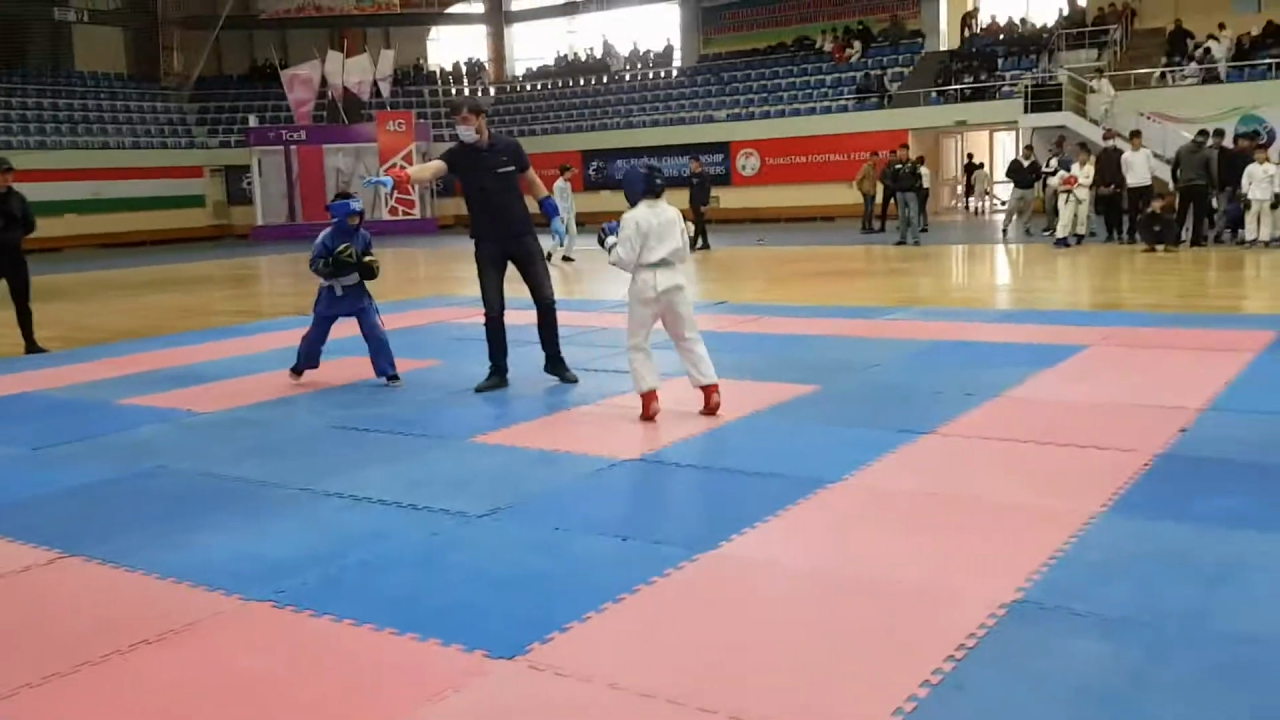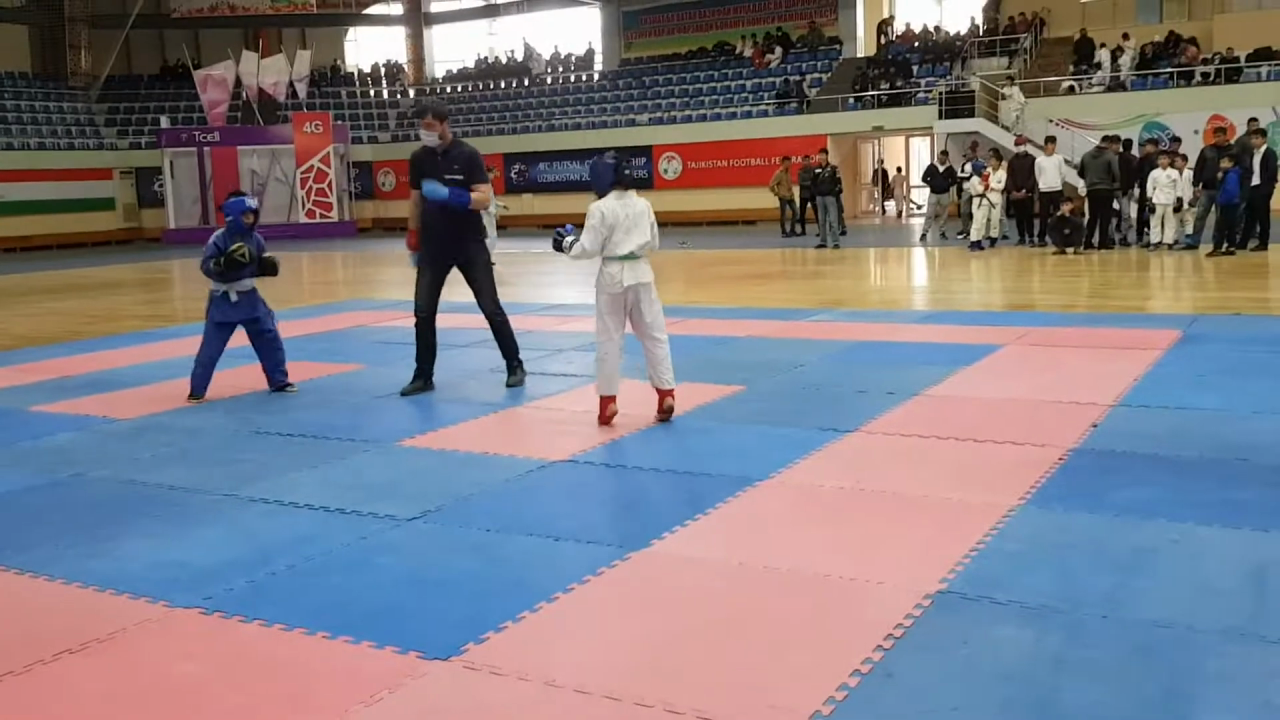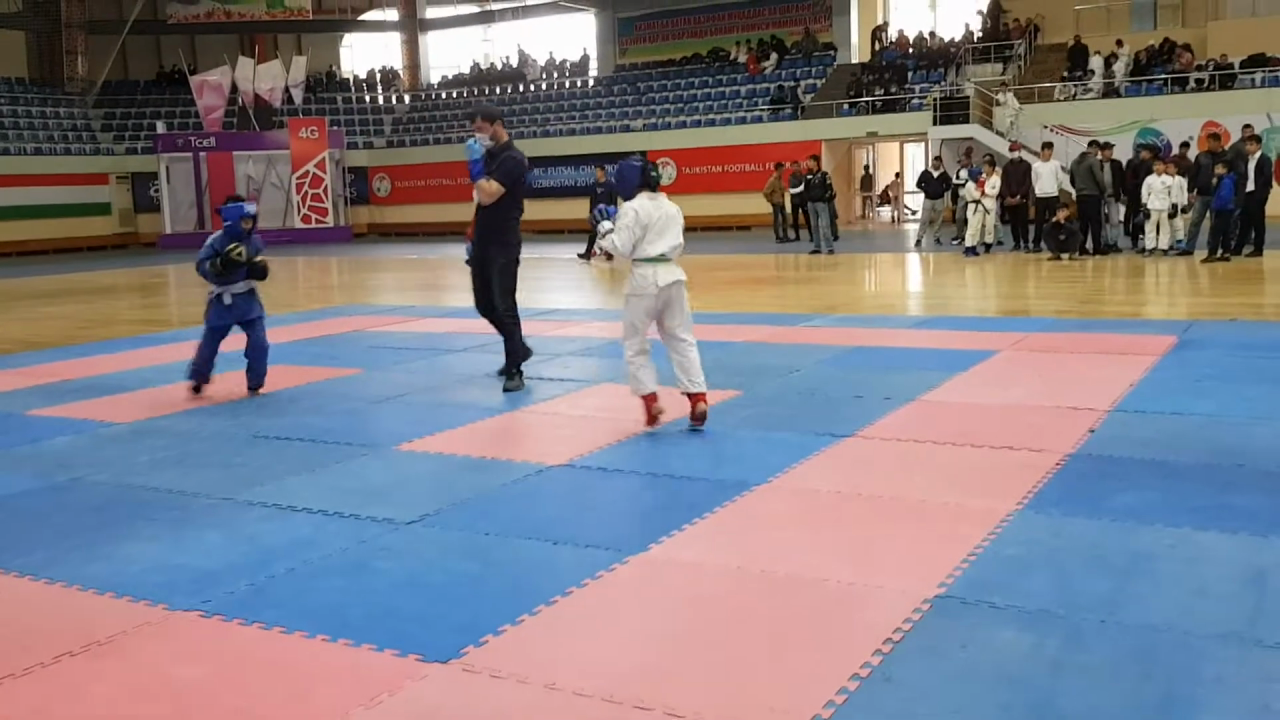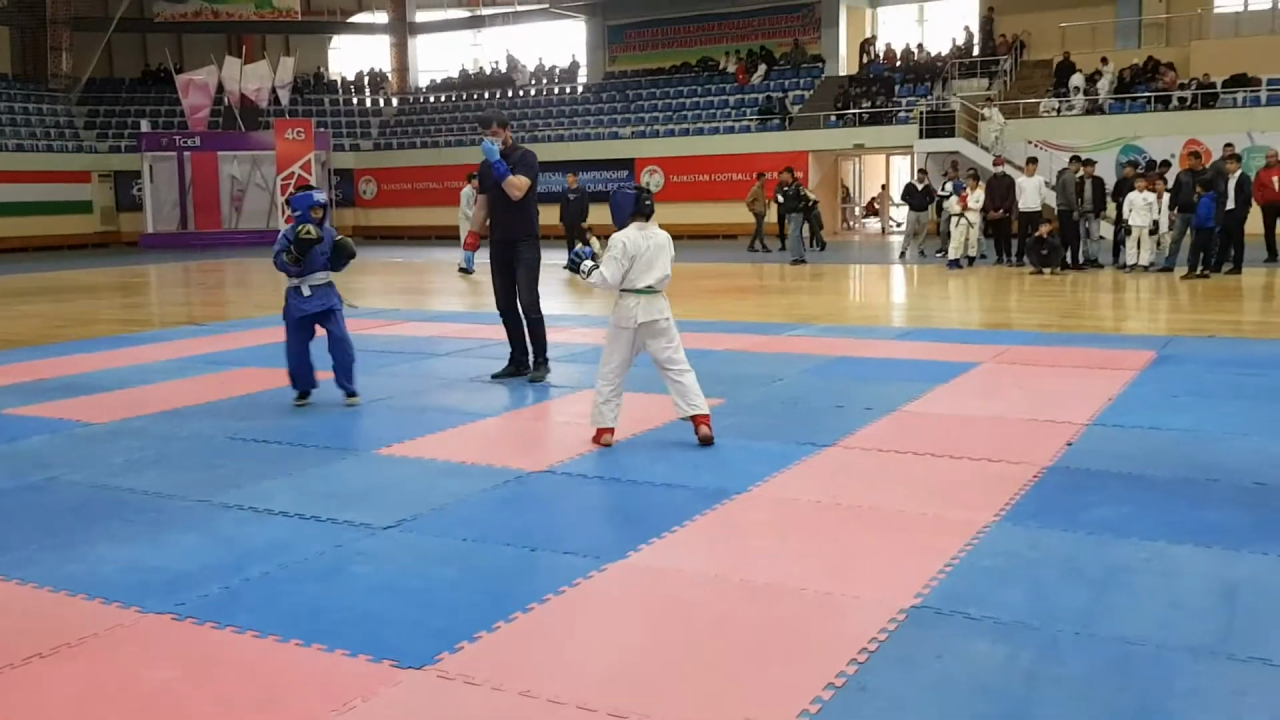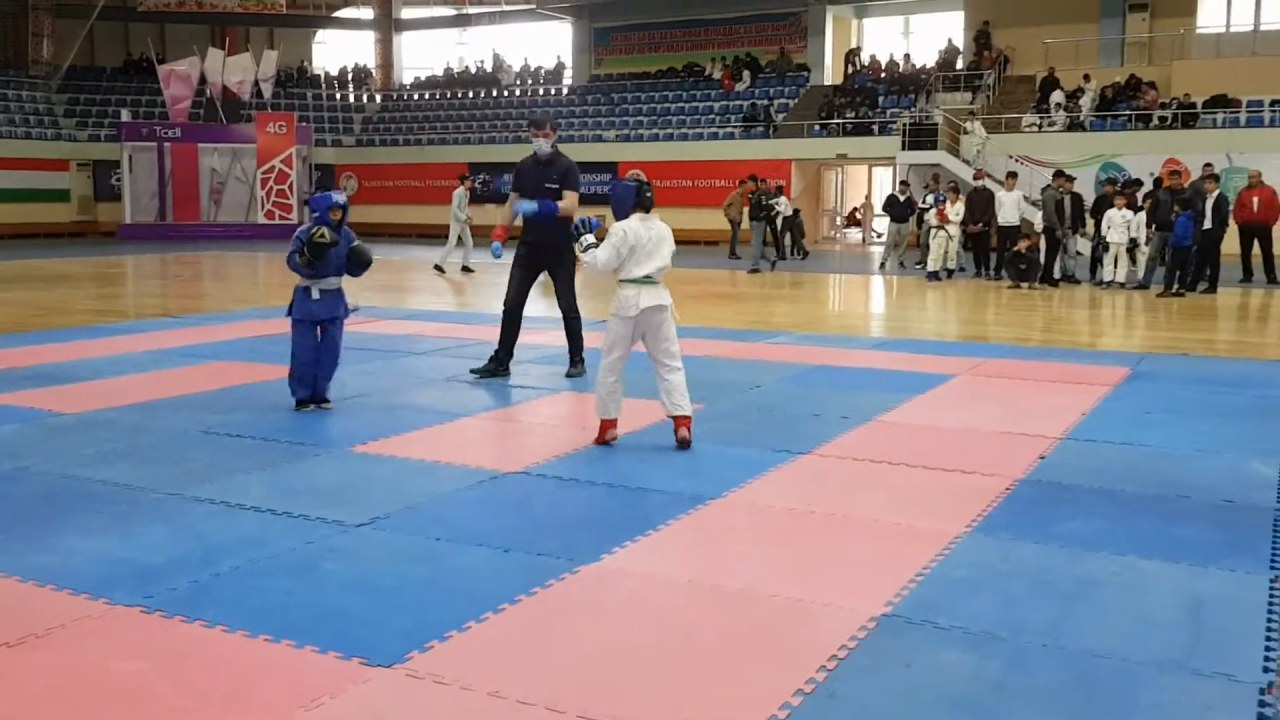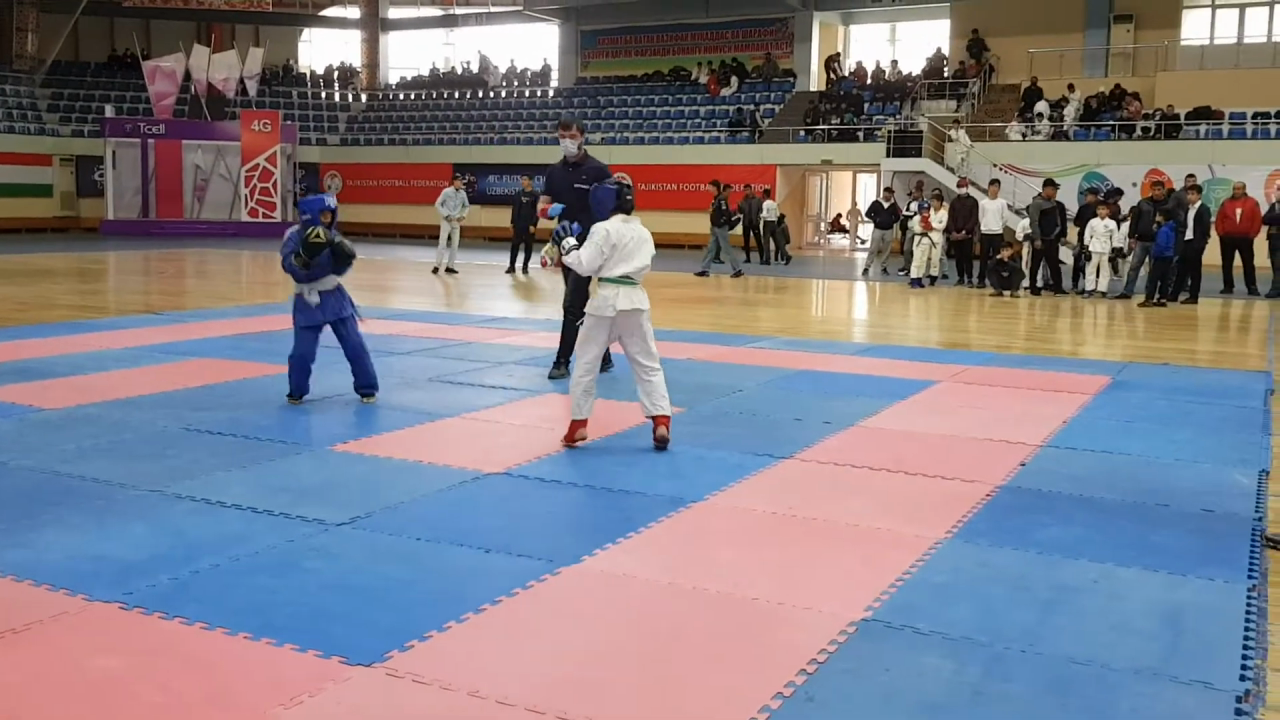
dt=0.5s
person 1, frame 1
left shoulder: (509, 146)
right shoulder: (458, 154)
left elbow: (532, 181)
right elbow: (428, 171)
left wrist: (553, 215)
right wrist: (397, 177)
left hip: (523, 235)
right hip: (487, 242)
left knee: (545, 300)
right knee: (493, 309)
left ankle: (555, 362)
right ankle: (498, 372)
person 1, frame 2
left shoulder: (467, 156)
right shoulder: (419, 158)
left elbow: (484, 199)
right elbow: (416, 201)
left wrist: (447, 195)
right wrist: (413, 242)
left hip: (469, 243)
right hip: (433, 246)
left knee: (490, 308)
right knee: (423, 313)
left ankle: (514, 365)
right ankle: (423, 376)
person 1, frame 3
left shoulder: (512, 159)
right shoulder: (488, 156)
left elbow: (486, 196)
left wrist: (474, 162)
left hip: (503, 244)
right hip: (483, 243)
left knee: (504, 308)
right knee: (484, 306)
left ankle: (514, 373)
right ankle: (518, 350)
person 1, frame 4
left shoulder: (525, 157)
right shoulder: (486, 166)
left elbow: (517, 191)
right elbow: (482, 206)
left wrist: (496, 161)
right wrist: (471, 243)
left hip: (525, 242)
right hip: (499, 244)
left knee: (528, 303)
right knee: (505, 306)
left ankle: (540, 361)
right ankle: (518, 361)
person 1, frame 5
left shoulder: (567, 167)
right shoulder: (524, 166)
left elbow: (570, 206)
right elbow: (512, 203)
left wrist: (536, 207)
right wrist: (499, 235)
left hip: (559, 246)
right hip: (529, 245)
left knee: (567, 306)
right knee: (512, 303)
left ankle: (577, 360)
right ankle: (500, 362)
person 1, frame 6
left shoulder: (598, 170)
right shoulder: (554, 171)
right elbow: (541, 205)
right wrist: (549, 210)
left knee: (572, 305)
right knee: (577, 307)
left ankle: (562, 361)
right ankle: (602, 356)
person 2, frame 1
left shoulder: (632, 218)
right shoulder: (673, 214)
left elbow: (625, 258)
right elbow: (683, 252)
left wrist: (609, 242)
left hip: (645, 284)
right hip: (674, 281)
left knee: (638, 344)
right knee: (689, 338)
left ankle: (650, 399)
right ankle: (711, 391)
person 2, frame 2
left shoulder: (599, 210)
right shoulder: (644, 206)
left elbow: (589, 249)
right elbow: (653, 244)
left wrist: (567, 244)
left hip: (613, 277)
right hip: (641, 274)
left knee: (609, 342)
right knee: (654, 336)
left ankle: (608, 401)
right ankle: (666, 394)
person 2, frame 3
left shoulder: (632, 210)
right shoulder: (672, 208)
left elbow: (621, 247)
left wrist: (605, 228)
left hip: (644, 279)
right hip: (672, 276)
left knee: (636, 344)
right knee: (682, 340)
left ankle: (652, 402)
right ankle: (698, 400)
person 2, frame 4
left shoulder: (621, 239)
right shoulder: (664, 237)
left elbow: (609, 279)
left wrist: (586, 267)
left hip: (630, 309)
right hip: (657, 308)
left knee: (611, 371)
right knee: (678, 368)
left ankle: (604, 429)
right ankle: (702, 423)
person 2, frame 5
left shoulder: (622, 229)
right shoulder: (663, 229)
left elbow: (602, 263)
left wrist: (586, 241)
left hip: (628, 301)
right hip: (657, 299)
left knee: (611, 364)
right knee: (670, 364)
left ankle: (608, 425)
right ankle: (682, 423)
person 2, frame 6
left shoulder: (604, 230)
right shoulder: (643, 232)
left elbow: (584, 266)
left wrist: (567, 245)
left hip: (607, 300)
right hip: (636, 300)
left knee: (587, 362)
right knee: (647, 363)
left ankle: (578, 424)
right ankle: (661, 422)
person 3, frame 1
left shoulder: (362, 235)
right shoulder: (326, 238)
right elbow: (315, 265)
left wrist: (370, 264)
right wrist: (334, 263)
left hip: (356, 291)
right hip: (332, 293)
left knee: (375, 333)
right knee: (316, 333)
left ankle: (389, 372)
right ankle: (301, 366)
person 3, frame 2
left shoulder: (256, 238)
right shoulder: (219, 239)
left elbow: (261, 266)
right elbow: (207, 267)
left wrist: (268, 266)
right wrist: (226, 263)
left hip: (249, 297)
right hip: (223, 300)
left knee: (270, 338)
right knee: (211, 346)
left ankle: (279, 381)
right ankle: (197, 390)
person 3, frame 3
left shoulder: (254, 241)
right shoulder: (216, 242)
right elbow: (203, 268)
left wrist: (260, 269)
right wrist: (222, 264)
left hip: (248, 299)
right hip: (222, 301)
left knee: (258, 343)
right knee: (209, 344)
left ankle: (254, 383)
right ankle: (198, 379)
person 3, frame 4
left shoulder: (329, 233)
right shoulder: (288, 234)
left elbow: (334, 264)
right elbow: (281, 263)
left wrist: (343, 256)
right wrist: (299, 250)
left hip: (326, 292)
right hip: (299, 297)
left knee: (340, 339)
right knee: (297, 346)
left ankle: (348, 389)
right ankle: (303, 388)
person 3, frame 5
left shoulder: (346, 234)
right shoulder: (305, 233)
left elbow: (353, 269)
right elbow: (294, 263)
left wrist: (360, 263)
right wrist: (311, 252)
left hip: (333, 296)
right hip: (307, 298)
left knee: (331, 349)
right knee: (304, 349)
left ankle: (320, 392)
right ankle: (303, 396)
person 3, frame 6
left shoulder: (331, 235)
right shoulder: (294, 236)
left elbow: (338, 269)
right elbow: (290, 267)
left wrist: (344, 257)
right wrist: (307, 253)
left hip: (335, 296)
right hip: (309, 302)
left knee: (354, 343)
right knee: (303, 350)
left ankle: (366, 388)
right ankle: (296, 391)
